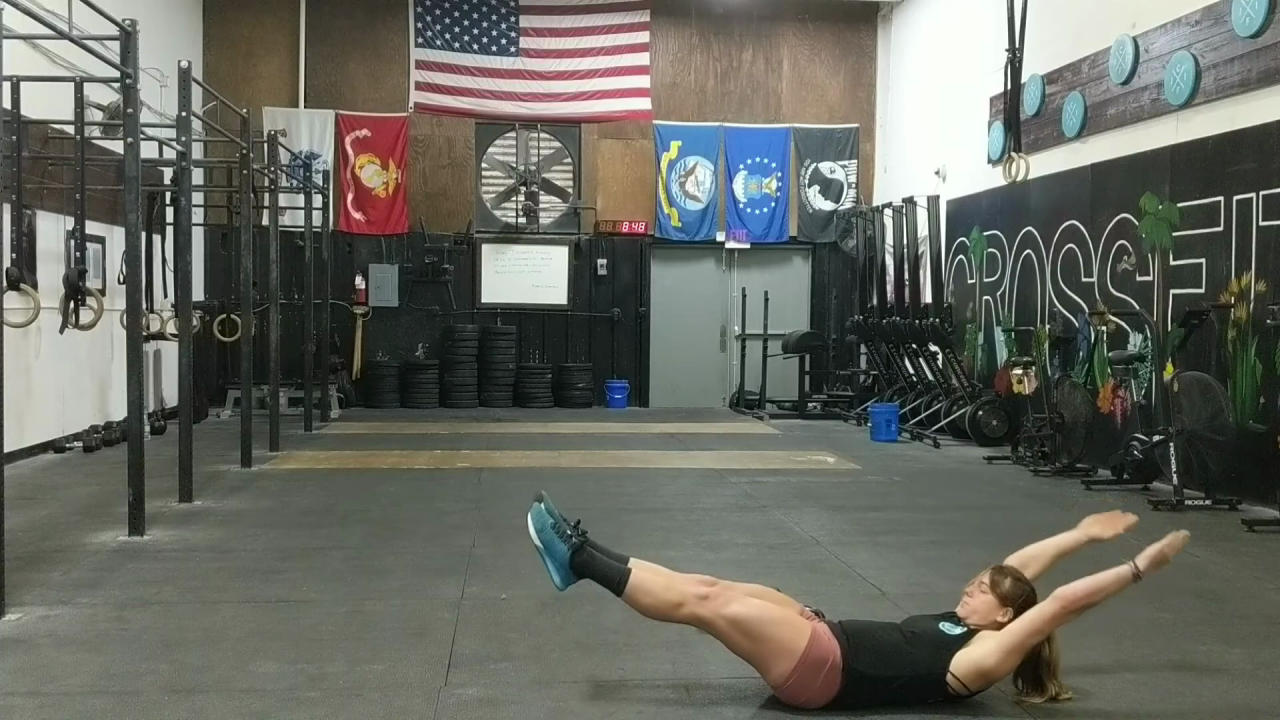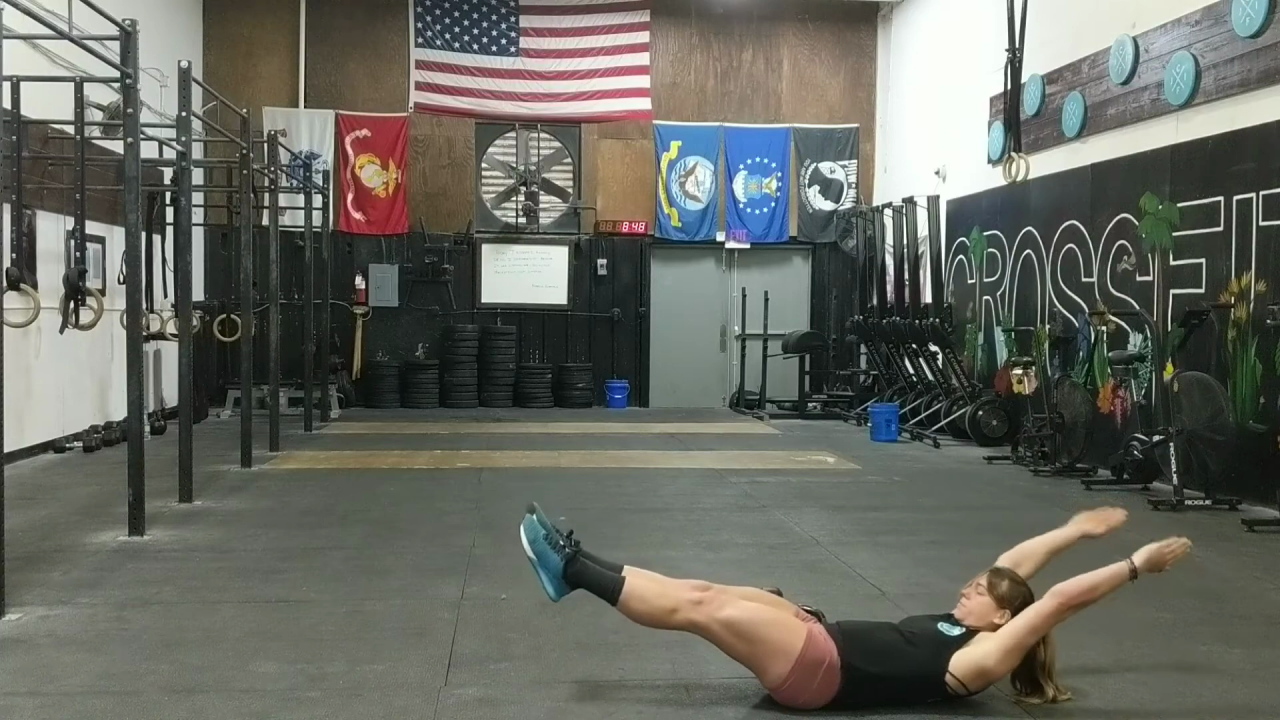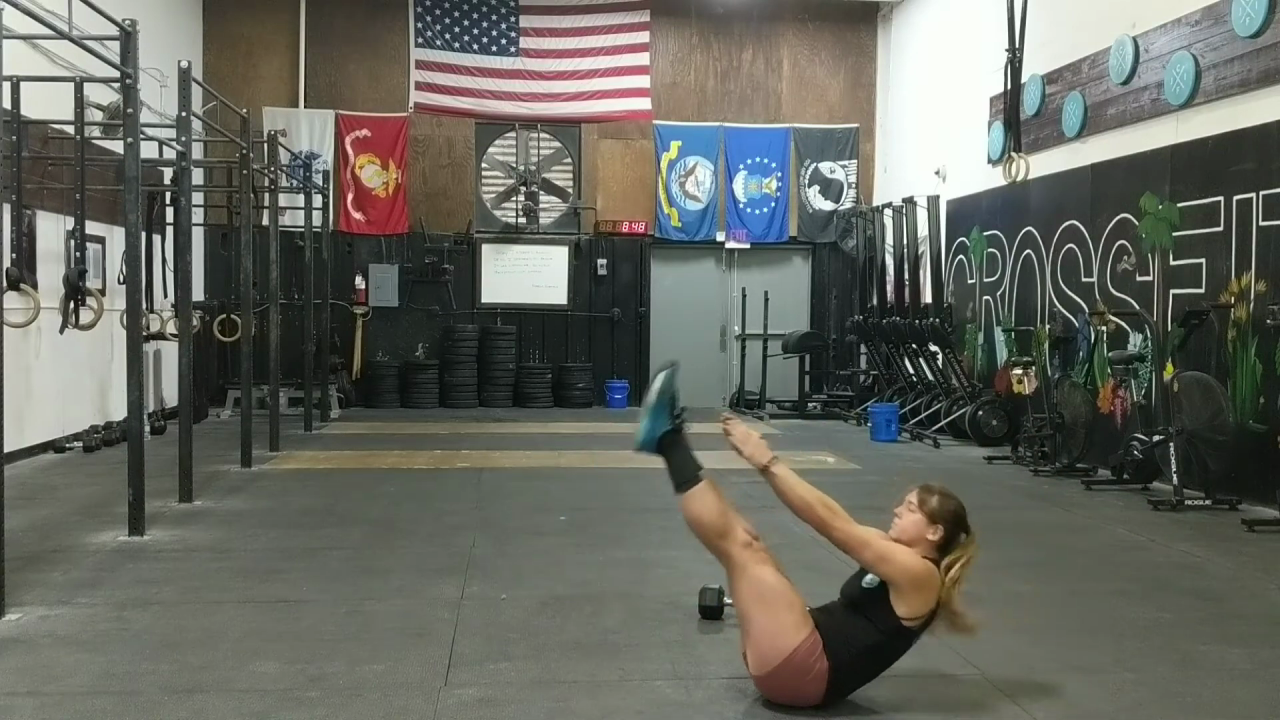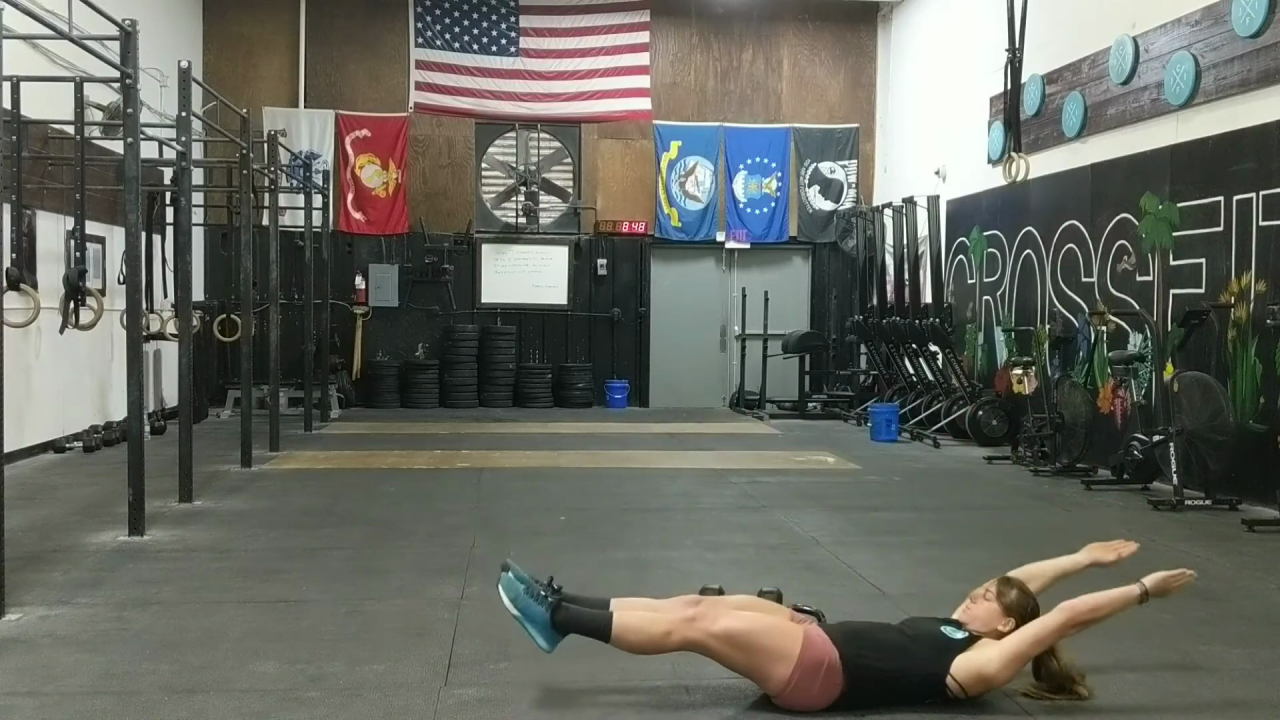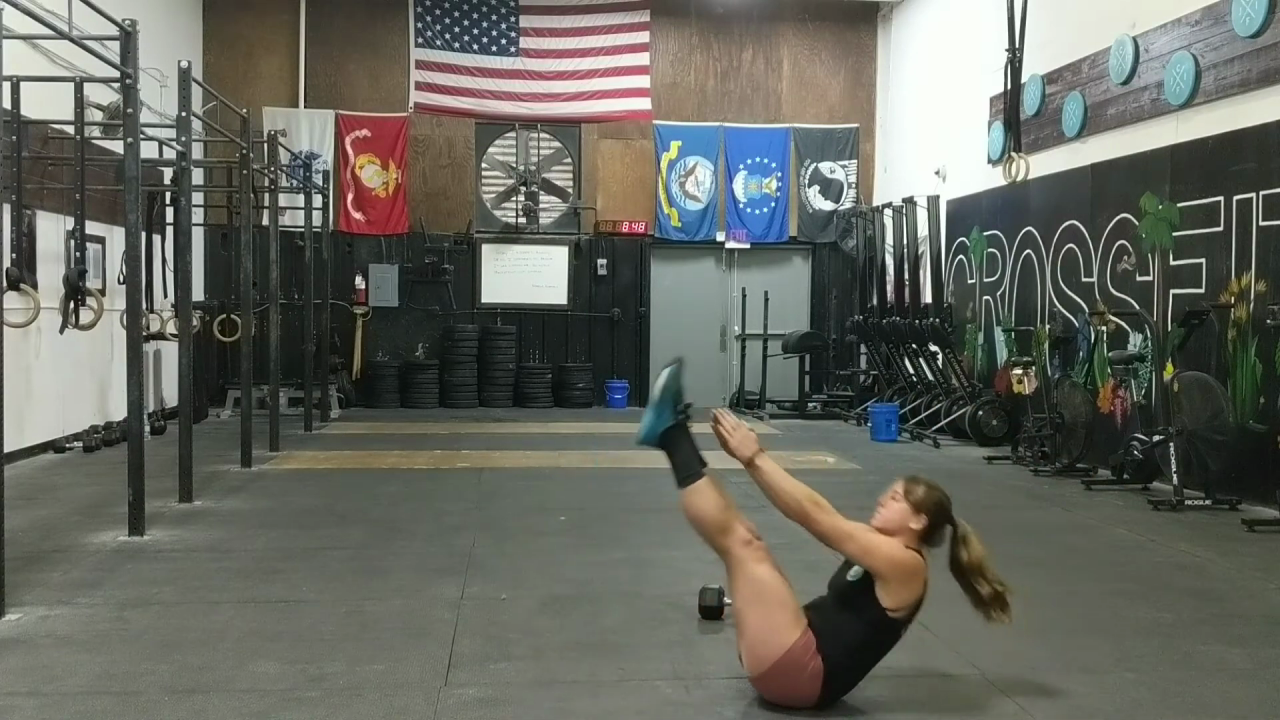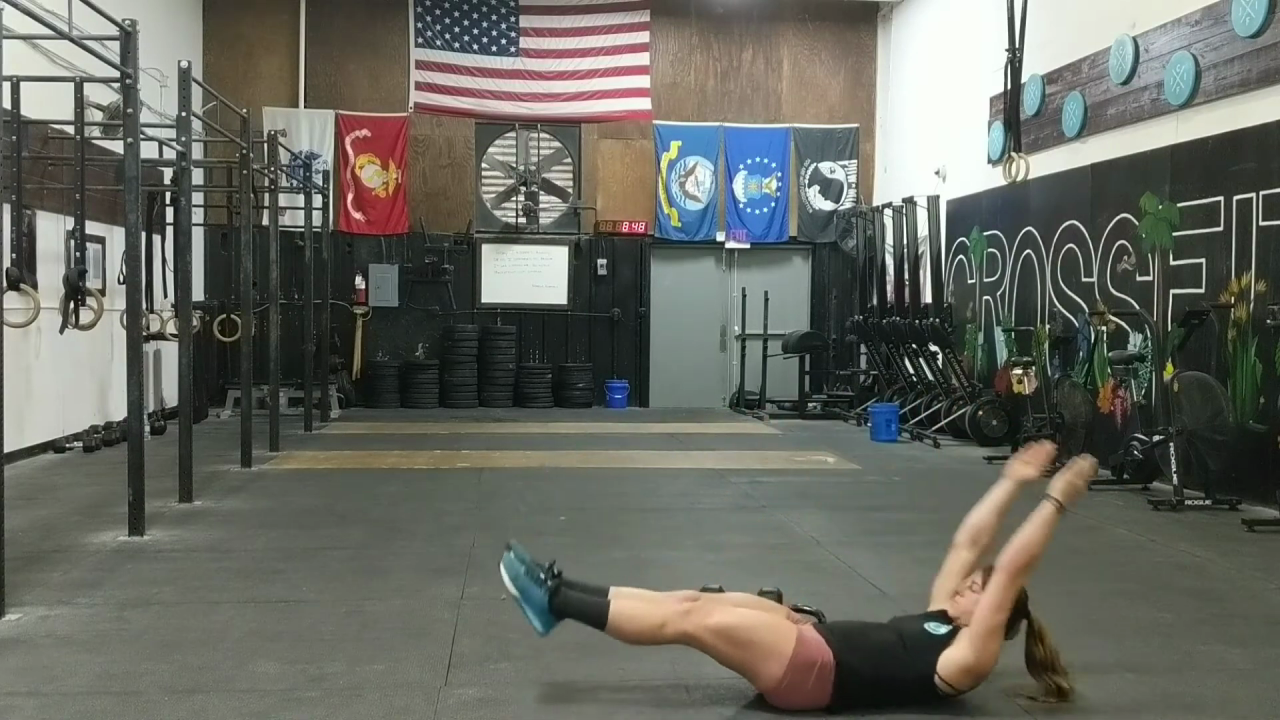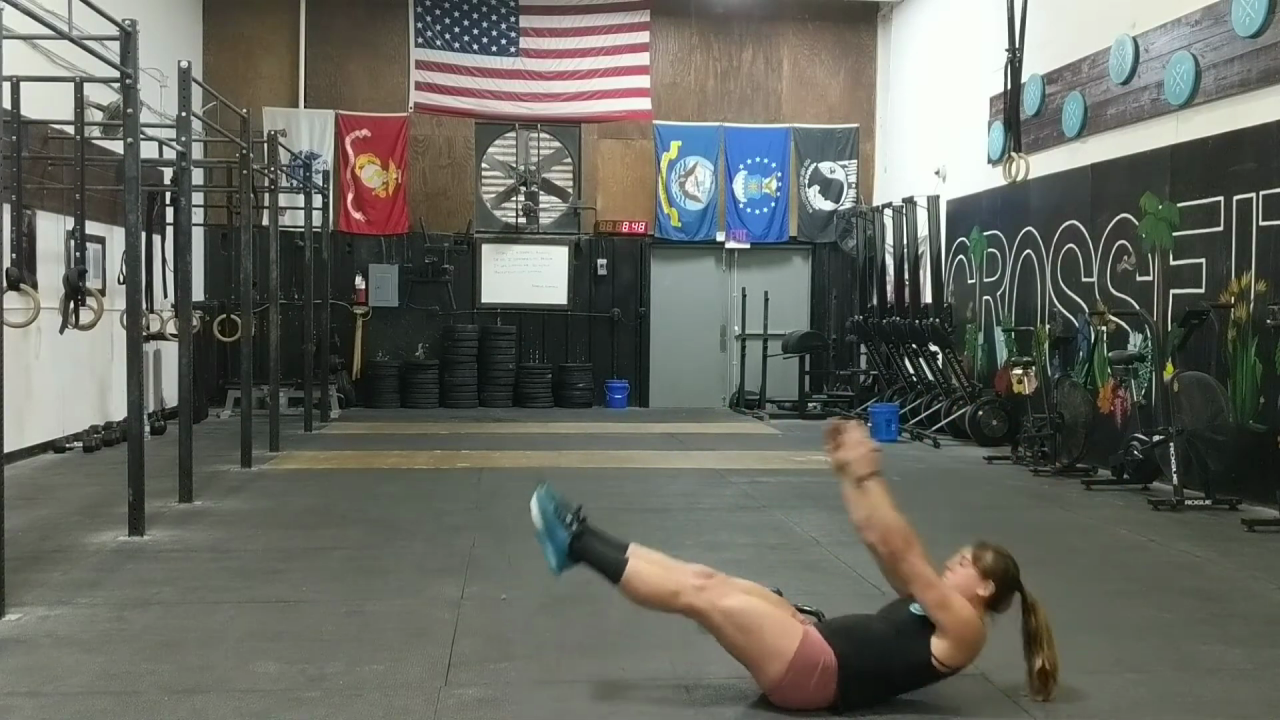
dt=0.7s
person 1, frame 1
left shoulder: (988, 655)
right shoulder: (965, 629)
left elbow: (1059, 603)
right elbow: (1012, 573)
left wrist: (1139, 566)
right wrist: (1082, 534)
left hip: (823, 669)
right hip: (825, 640)
left knee: (702, 599)
right knee: (708, 588)
left ankle: (582, 561)
right ankle: (584, 556)
person 1, frame 2
left shoulder: (993, 662)
right shoulder: (967, 629)
left elbow: (1056, 605)
right elbow: (1010, 570)
left wrist: (1134, 567)
right wrist: (1070, 531)
left hip: (825, 673)
right hip: (825, 639)
left knee: (699, 605)
right knee: (702, 588)
left ankle: (573, 570)
right ankle: (579, 563)
person 1, frame 3
left shoulder: (918, 573)
right shoulder: (892, 560)
left elbow: (833, 520)
right elbow: (830, 520)
left wrist: (767, 463)
right wrist: (764, 461)
left hip: (802, 675)
right hip: (791, 662)
left knee: (741, 545)
right knee: (739, 540)
left ankle: (670, 439)
right ankle: (667, 439)
person 1, frame 4
left shoulder: (985, 665)
right shoulder: (962, 635)
left elbow: (1059, 618)
right elbow: (1015, 580)
left wrist: (1142, 590)
right wrist: (1086, 558)
left hip: (821, 671)
right hip: (818, 641)
left knee: (693, 622)
right knee: (696, 606)
left ankle: (561, 618)
right ankle: (562, 608)
person 1, frame 5
left shoulder: (901, 563)
right shoulder: (881, 550)
left elbow: (818, 516)
right elbow: (823, 518)
left wrist: (753, 458)
right wrist: (753, 458)
left hip: (798, 674)
right hip: (790, 665)
left knee: (742, 544)
right knee: (741, 540)
left ankle: (674, 433)
person 1, frame 6
left shoulder: (971, 659)
right shoulder: (943, 620)
left elbow: (1007, 576)
right elbow: (967, 544)
left wrist: (1053, 502)
right wrist: (1012, 477)
left hip: (813, 673)
right hip: (807, 646)
left knee: (683, 617)
right knee: (689, 602)
left ankle: (555, 601)
right ankle: (556, 590)
person 1, frame 7
left shoulder: (963, 628)
right shoulder: (928, 602)
left elbow: (904, 552)
right elbow: (876, 537)
left wrist: (868, 476)
right wrist: (849, 470)
left hip: (814, 674)
right hip: (812, 643)
left knee: (696, 594)
right knee: (703, 578)
left ankle: (580, 546)
right ankle: (581, 538)
